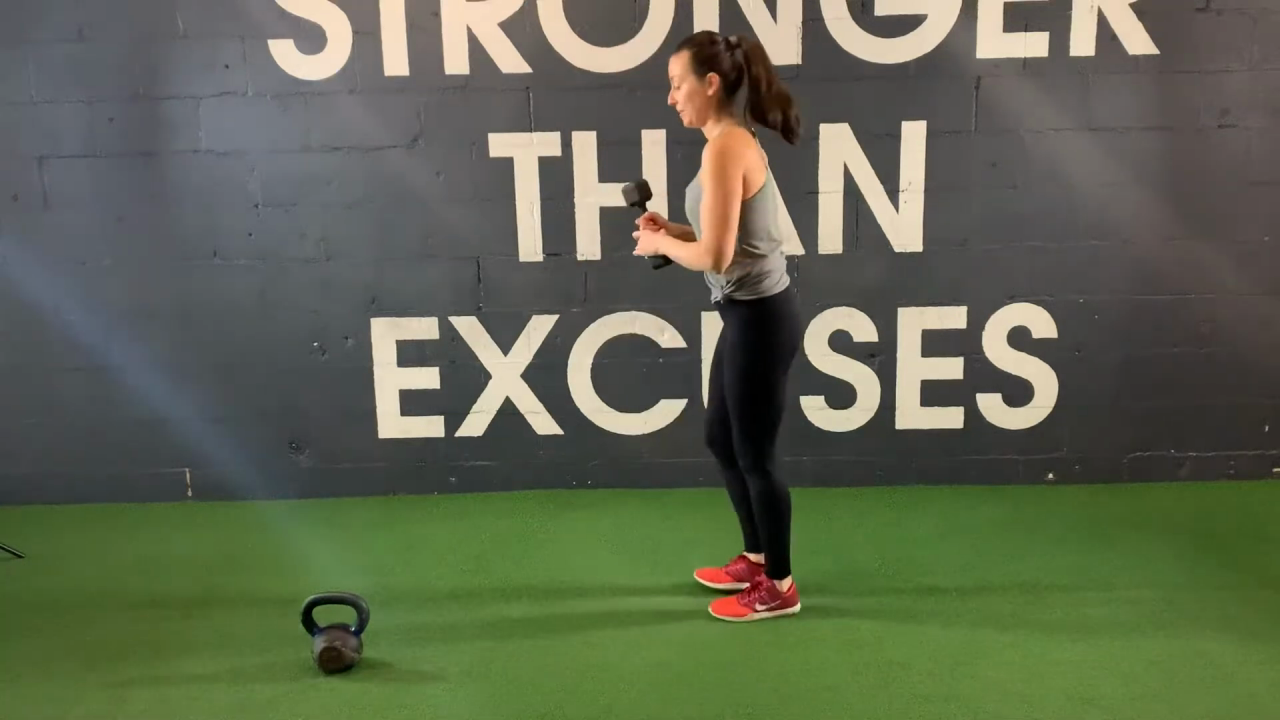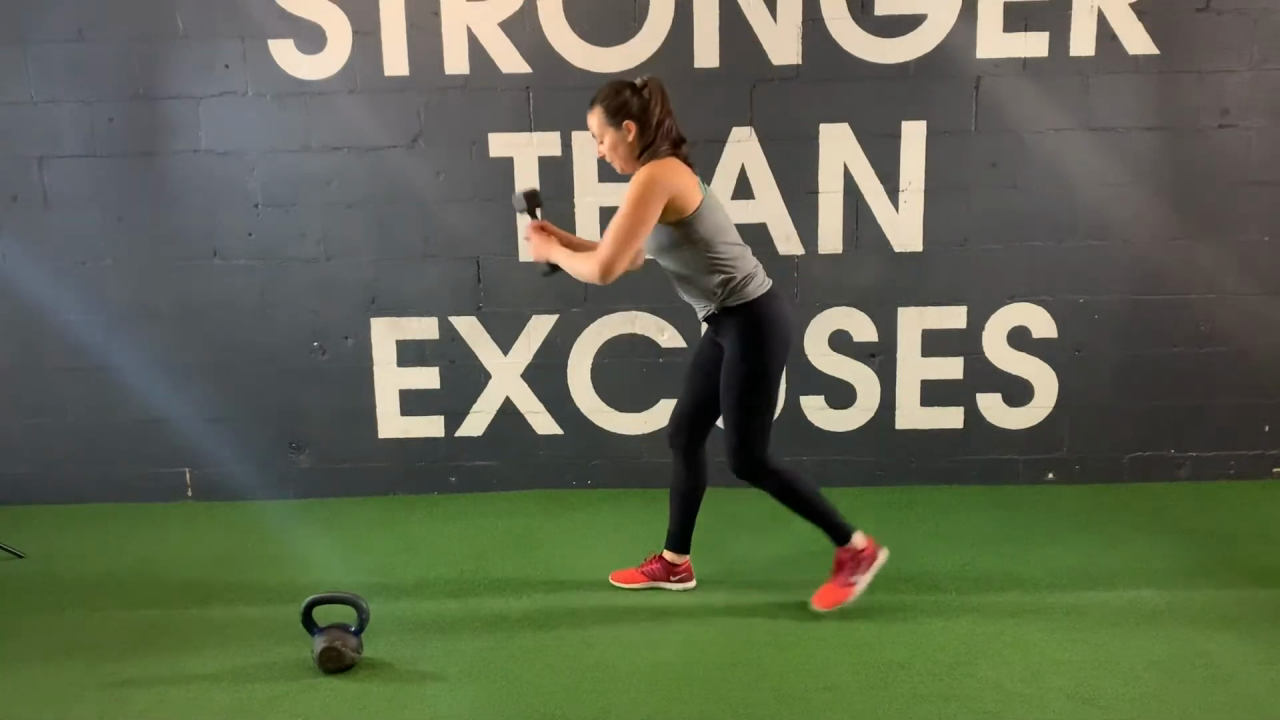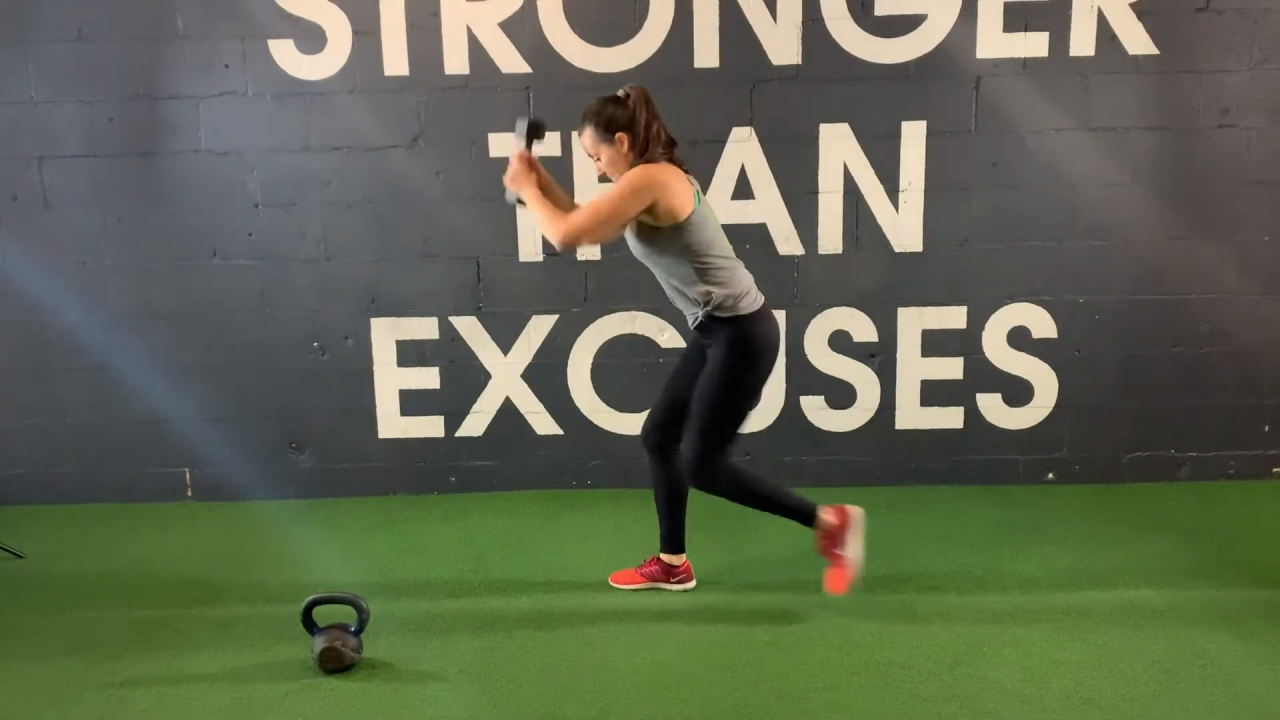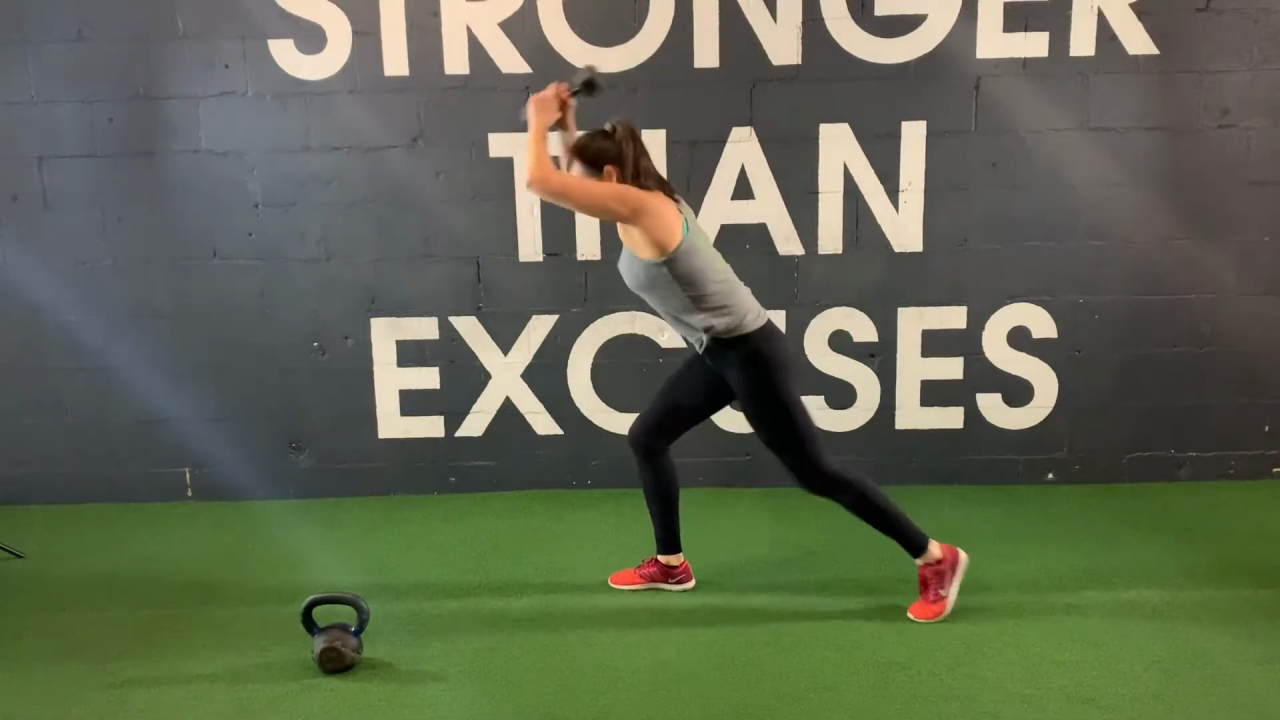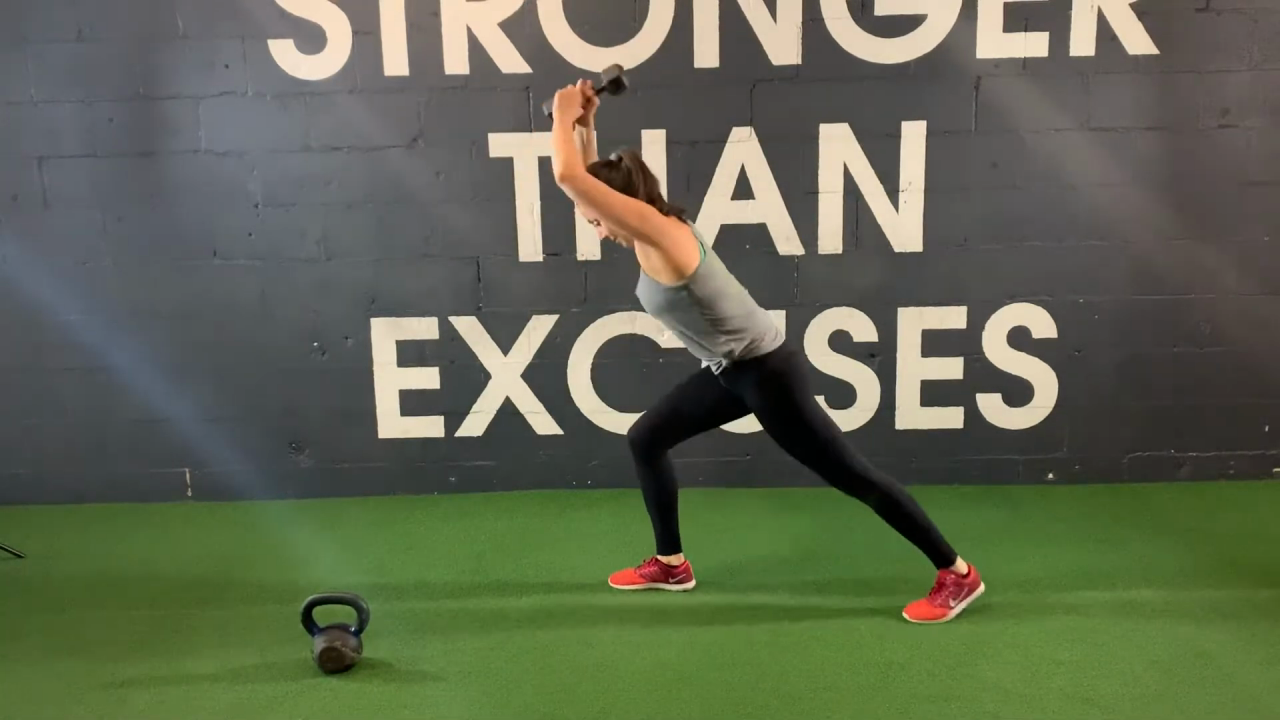
dt=1s
person 1, frame 1
left shoulder: (726, 149)
right shoulder: (731, 143)
left elbow: (716, 256)
left wrist: (661, 244)
right wrist: (674, 231)
left hip: (758, 317)
right hip: (750, 313)
left knee: (755, 456)
right knee: (722, 441)
left ankle: (778, 588)
right ankle: (755, 558)
person 1, frame 2
left shoulder: (654, 179)
right shoulder: (660, 173)
left elbow: (602, 269)
right elbow: (625, 255)
left wrist: (551, 251)
right wrist: (566, 240)
left hip: (752, 322)
right hip: (728, 324)
left knee: (747, 458)
right knee: (683, 436)
left ankle: (855, 549)
right ankle: (674, 562)
person 1, frame 3
left shoulder: (649, 180)
right shoulder: (653, 177)
left elbow: (567, 236)
right elbow: (583, 221)
left wrist: (528, 190)
right wrist: (542, 183)
left hip: (742, 333)
right hip: (717, 330)
left knee: (701, 466)
right knee: (658, 437)
left ankle: (829, 522)
right ankle: (673, 562)
person 1, frame 4
left shoulder: (641, 206)
right shoulder: (649, 204)
left elbow: (539, 181)
right elbow: (572, 179)
left wrist: (537, 122)
right wrist: (565, 124)
left hip: (748, 351)
right hip: (721, 351)
left knee: (814, 472)
right knee: (646, 438)
left ankle: (937, 559)
right ankle: (670, 563)
person 1, frame 5
left shoulder: (659, 233)
right shoulder: (654, 229)
left elbow: (568, 177)
right elbow: (587, 181)
left wrist: (564, 116)
right wrist: (582, 124)
left hip: (766, 372)
right hip: (733, 370)
left knee: (851, 475)
right knee: (645, 439)
left ankle: (958, 575)
right ankle: (670, 564)
